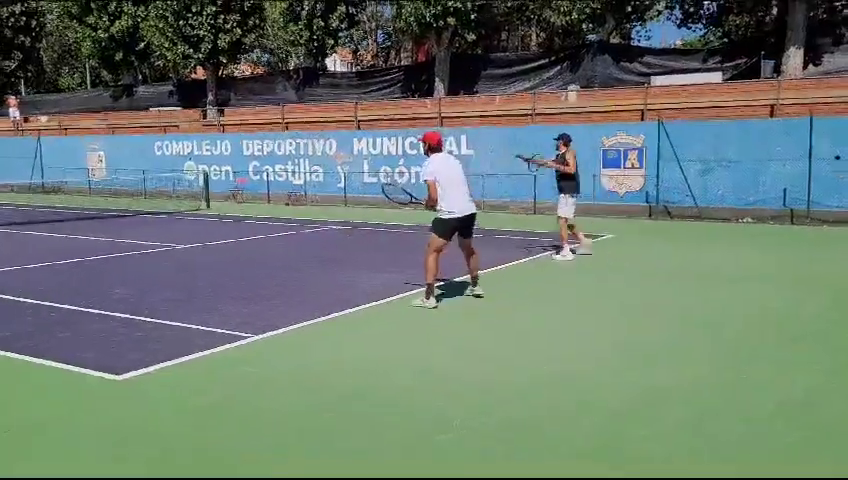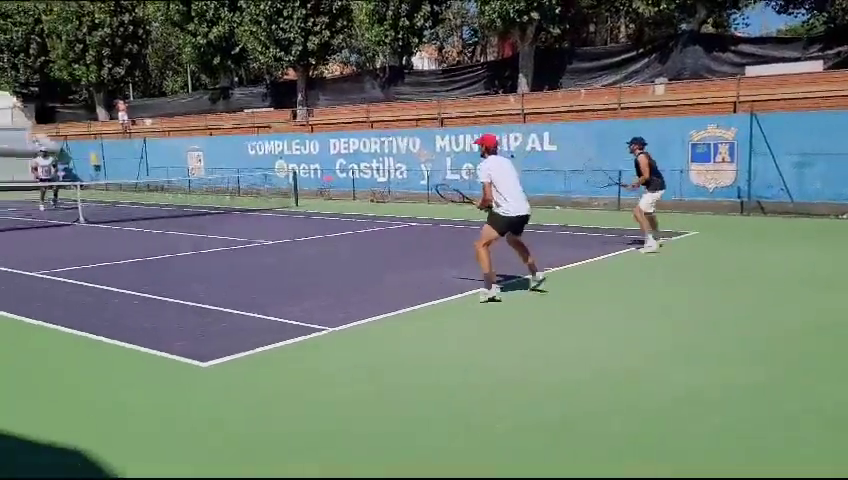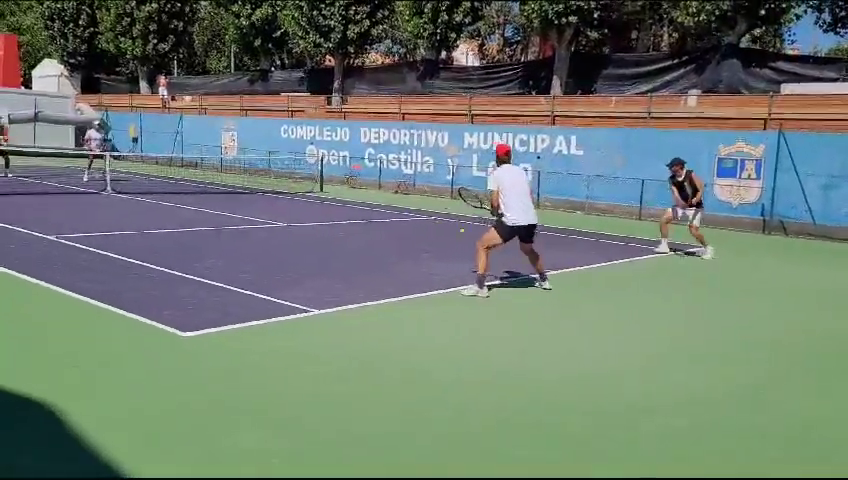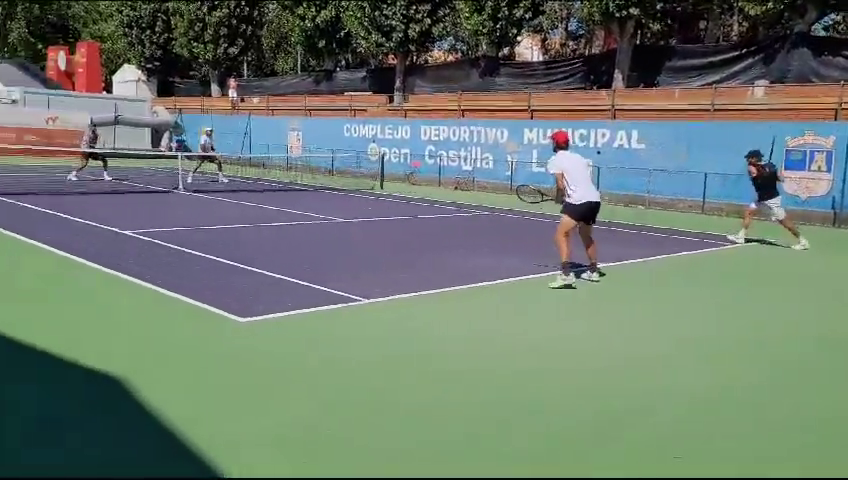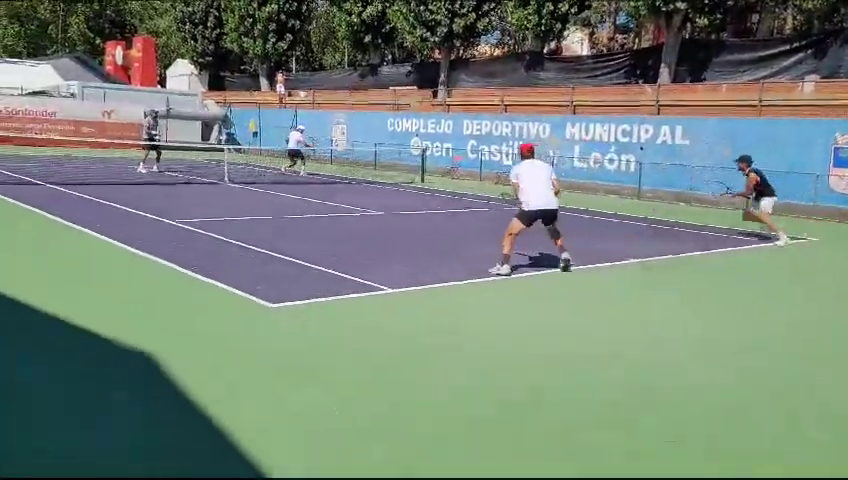
dt=0.7s
person 1, frame 1
left shoulder: (429, 164)
right shoulder: (453, 160)
left elbow: (433, 196)
left wrist: (428, 204)
left hip: (449, 215)
right hip: (469, 211)
left knee: (432, 252)
right knee: (467, 248)
left ankle: (429, 297)
right ankle: (475, 285)
person 1, frame 2
left shoulder: (485, 165)
right shoulder: (506, 162)
left elbow: (488, 197)
left wrist: (482, 205)
right wrist: (490, 204)
left hip: (506, 213)
right hip: (523, 210)
left knee: (481, 245)
right knee: (514, 241)
left ankle: (490, 287)
right ankle: (535, 274)
person 1, frame 3
left shoulder: (496, 174)
right shoulder: (522, 172)
left elbow: (495, 203)
left wrist: (495, 212)
left hip: (511, 221)
right hip: (531, 220)
left knee: (482, 246)
right knee: (528, 249)
left ankle: (480, 286)
right ankle: (543, 280)
person 1, frame 4
left shoulder: (555, 159)
right shoulder: (579, 158)
left elbow: (560, 185)
left wrist: (558, 198)
right wrist: (565, 197)
left hip: (579, 202)
right hip: (594, 199)
left knee: (561, 235)
right knee: (585, 234)
left ankle: (566, 274)
right ankle: (593, 271)
person 1, frame 5
left shoulder: (516, 169)
right shoulder: (546, 166)
left elbow: (518, 193)
right elbow: (557, 188)
left wrist: (523, 203)
left hip: (531, 207)
right hip: (552, 207)
left knee: (510, 234)
right knee: (553, 231)
left ankle: (503, 265)
right ankle: (564, 254)
